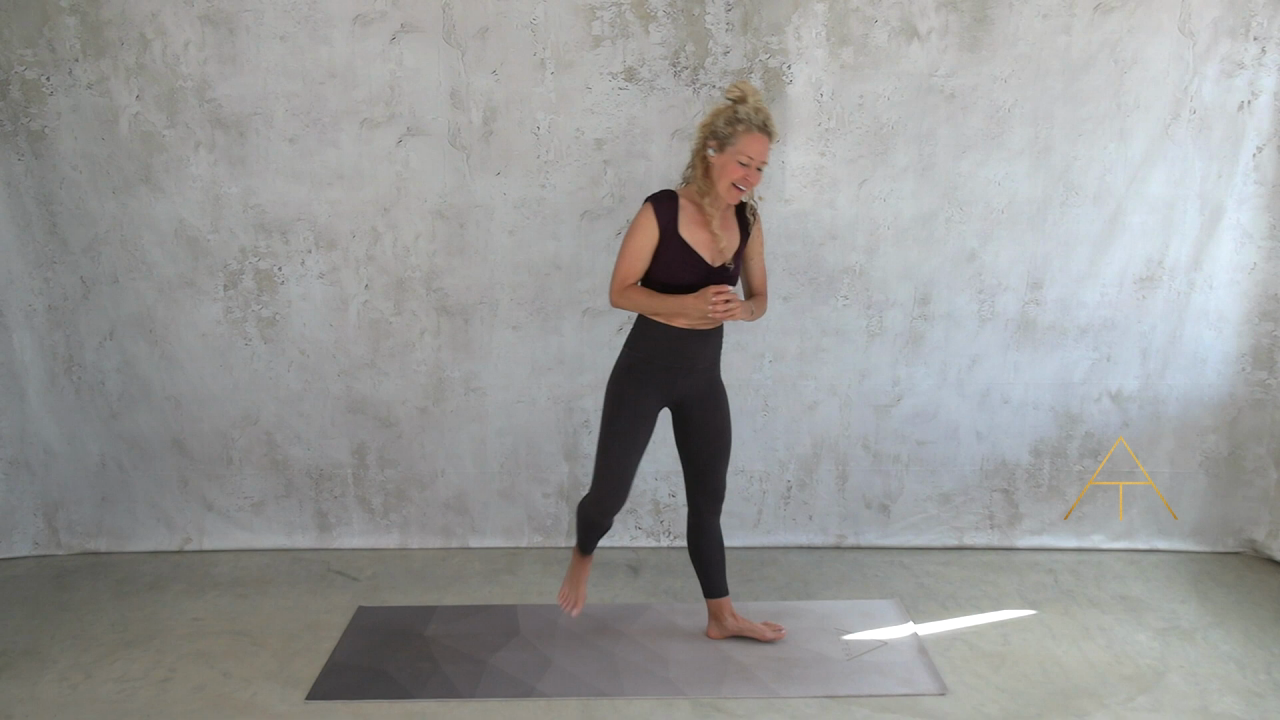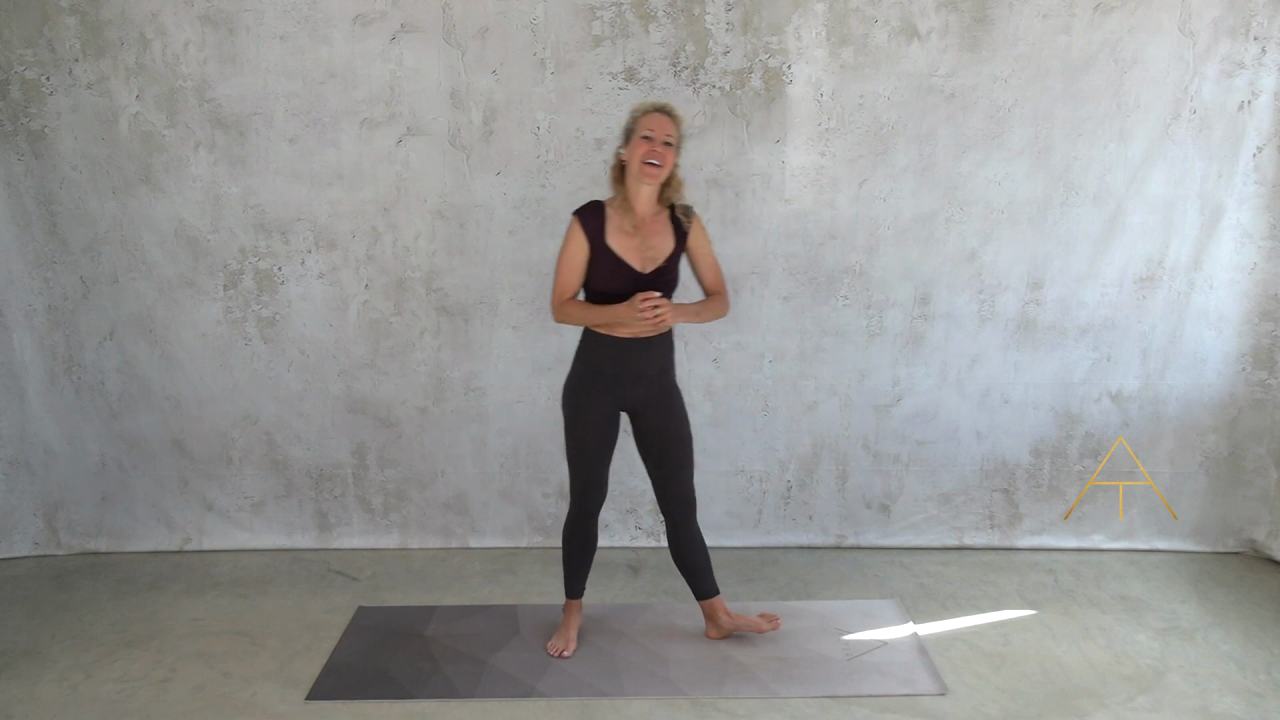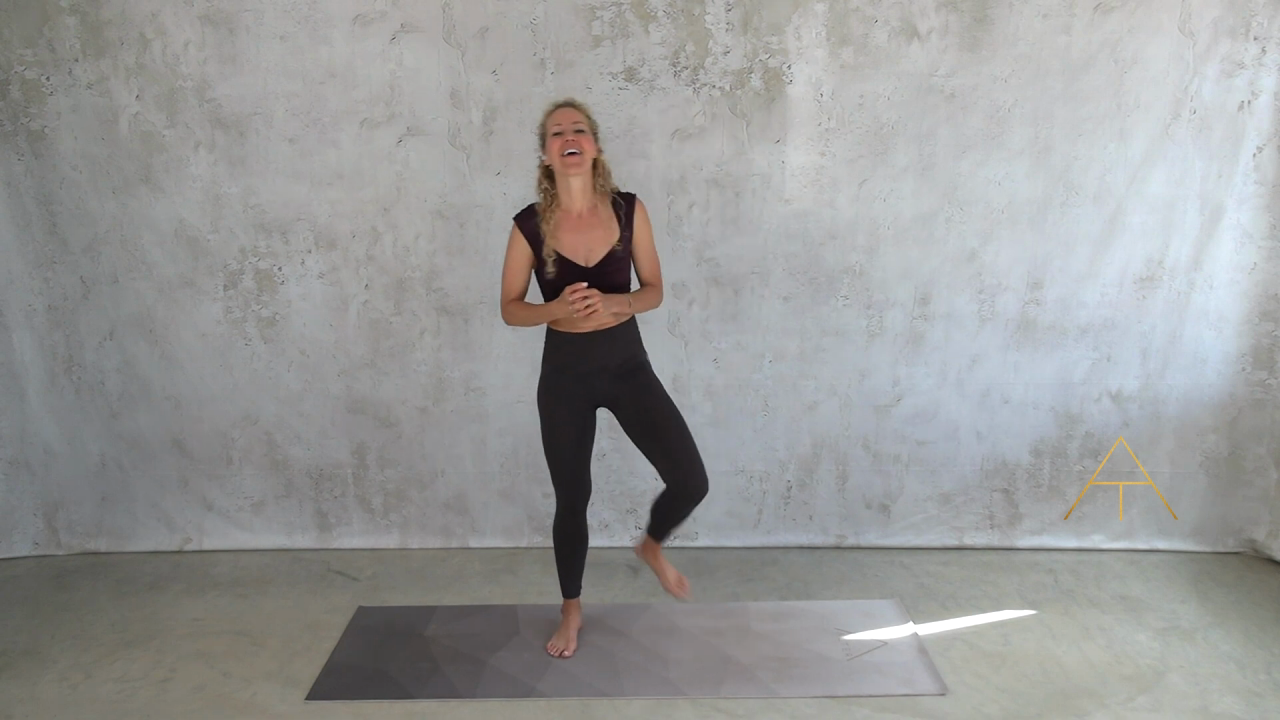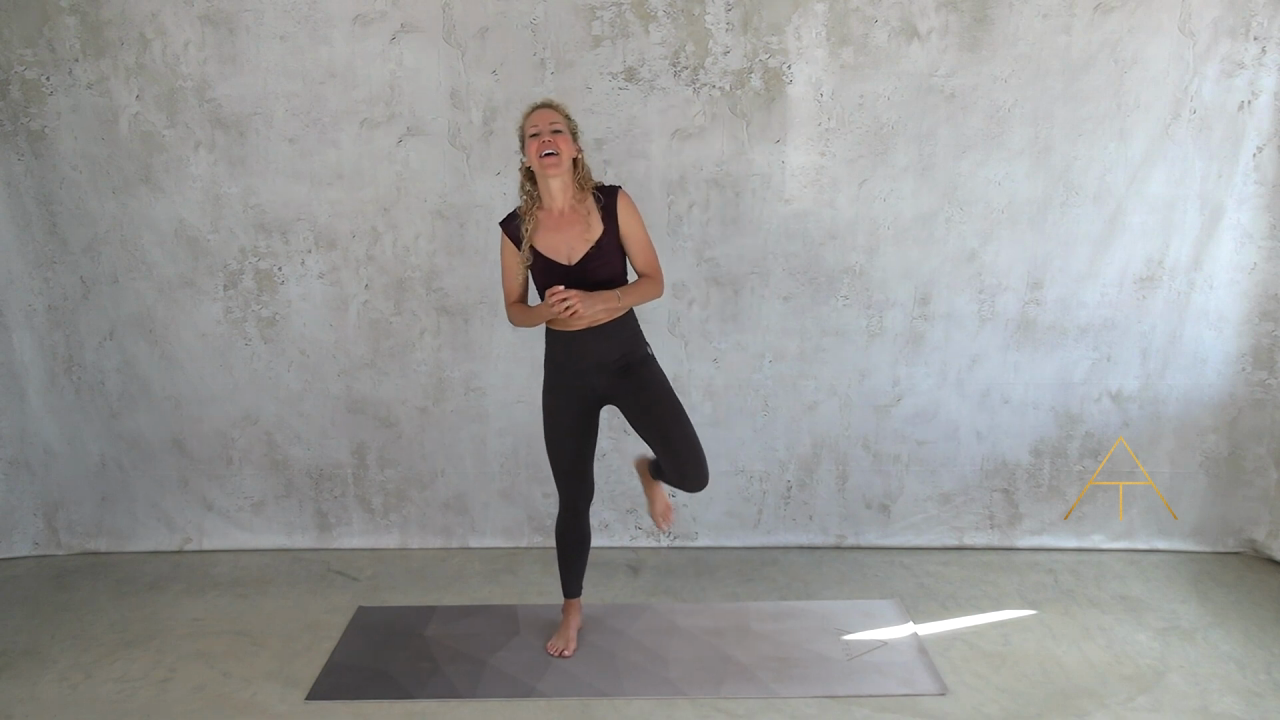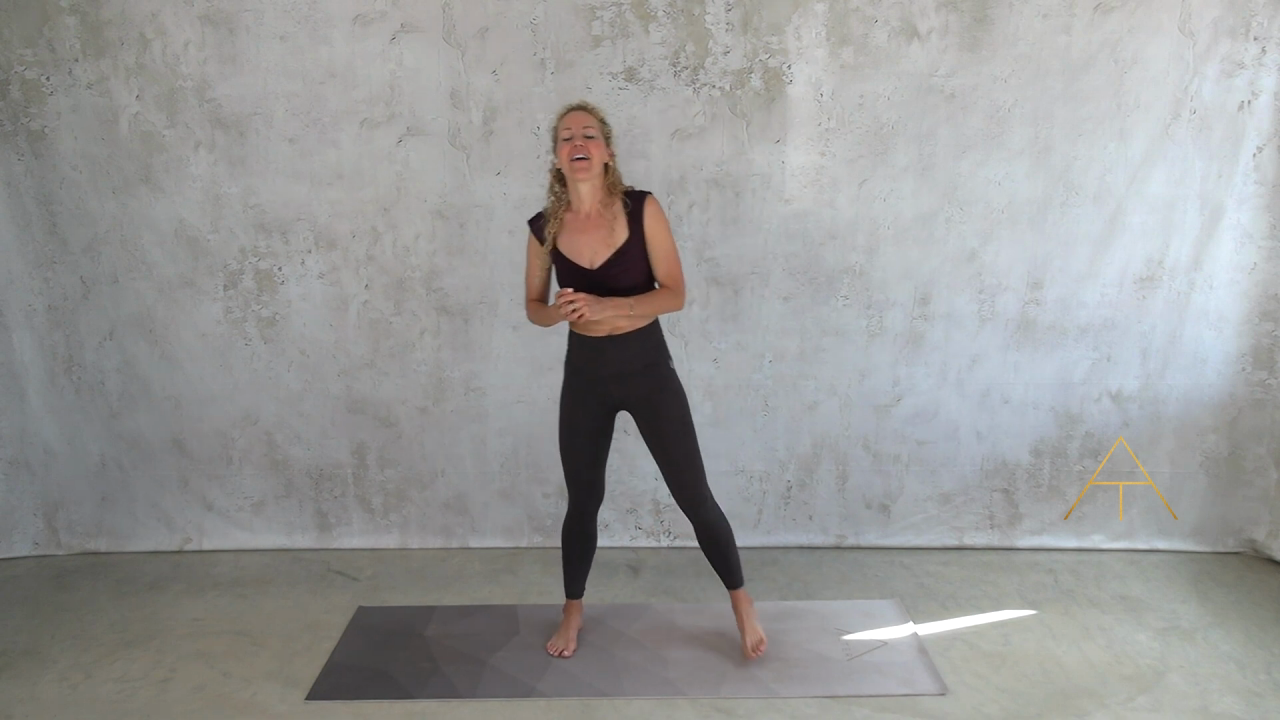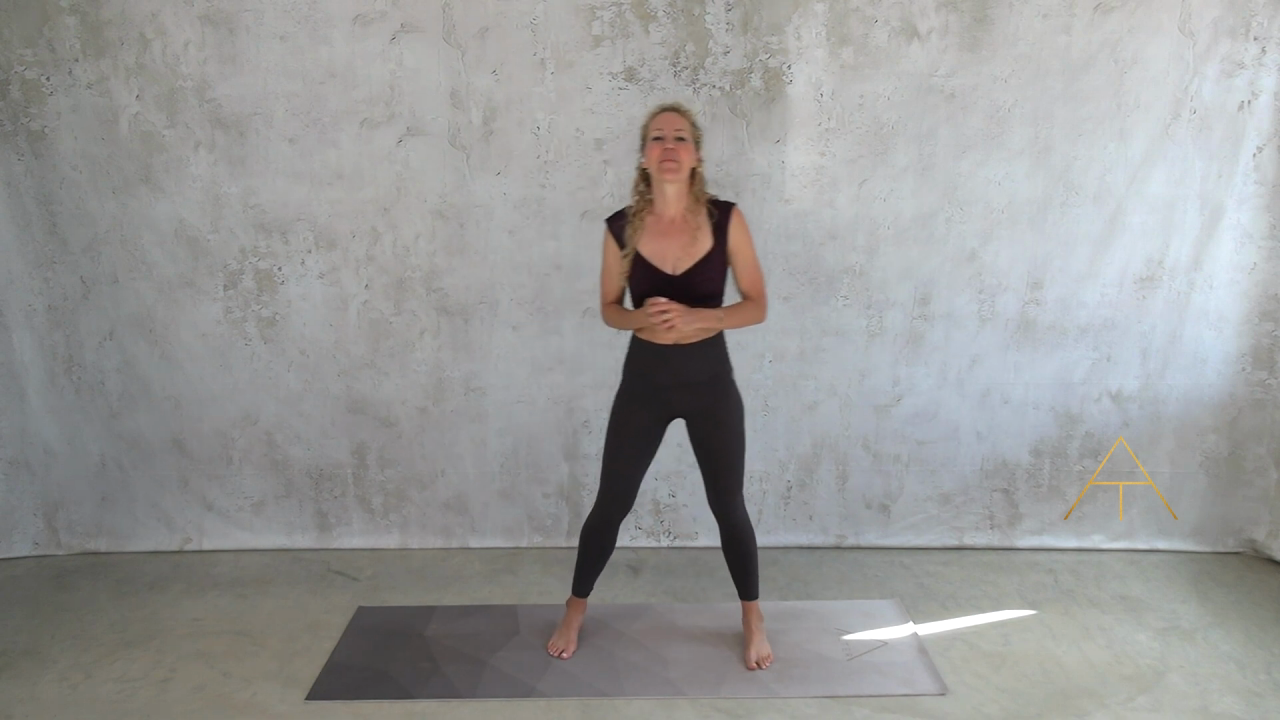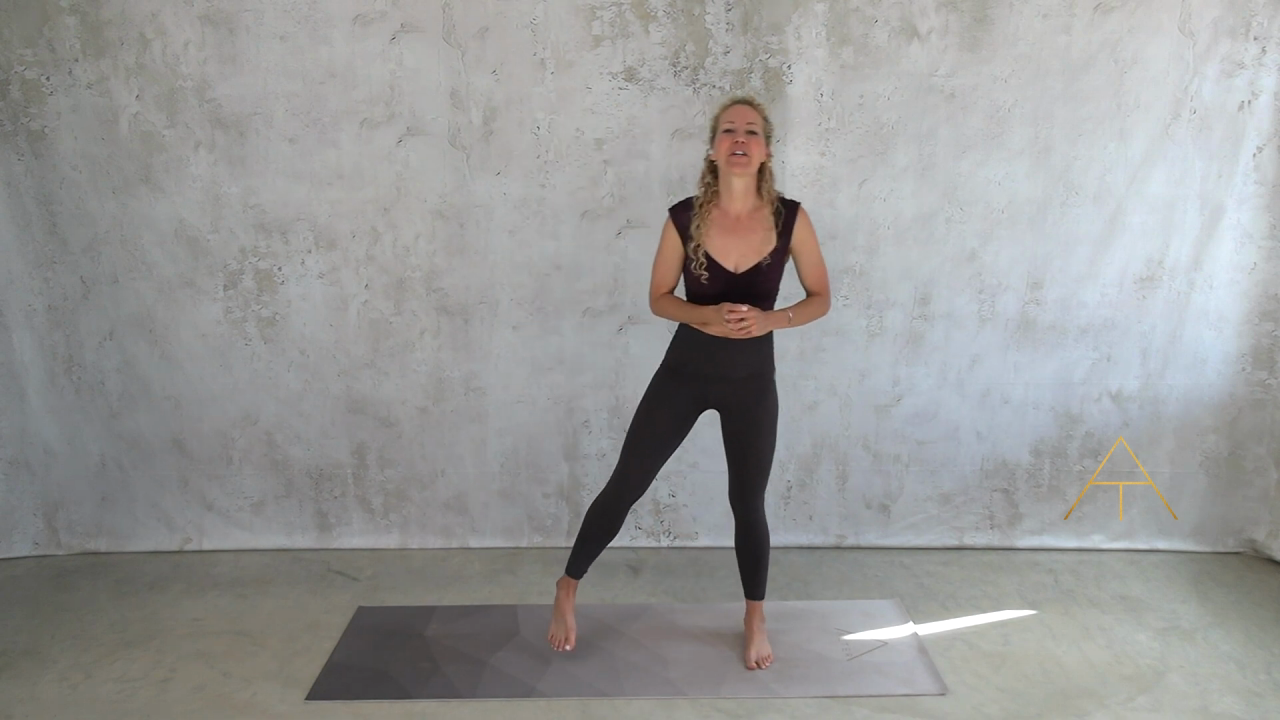
dt=0.3s
person 1, frame 1
left shoulder: (747, 220)
right shoulder: (659, 210)
left elbow: (758, 297)
right elbow: (620, 292)
left wrist: (741, 309)
right wrist: (690, 305)
left hip: (703, 374)
right hip: (645, 366)
left knee: (708, 500)
right knee: (610, 492)
left ankle: (722, 616)
right ankle: (582, 555)
person 1, frame 2
left shoulder: (685, 224)
right shoulder: (589, 220)
left elbow: (719, 300)
right elbow: (562, 306)
left wrist: (677, 313)
right wrist: (620, 312)
left hip: (655, 376)
right hip: (595, 376)
left knee: (680, 505)
right knee: (586, 501)
left ankle: (717, 614)
right ankle: (572, 612)
person 1, frame 3
left shoulder: (629, 210)
right shoulder: (529, 225)
left elbow: (654, 290)
right elbow: (510, 308)
left wrist: (613, 304)
right wrist: (555, 309)
left hip: (627, 360)
right hip: (564, 370)
left knee: (691, 482)
right knee: (571, 498)
left ankle: (653, 546)
right ankle: (571, 611)
person 1, frame 4
left shoulder: (614, 202)
right shoulder: (516, 228)
left elbow: (653, 281)
right elbow: (515, 309)
left wrist: (596, 301)
right wrist: (545, 311)
left hip: (628, 355)
right hip: (565, 367)
left knee: (691, 474)
right knee: (574, 498)
left ankle: (651, 471)
right ankle: (571, 611)
person 1, frame 5
left shoulder: (643, 209)
right shoulder: (545, 227)
left elbow: (674, 294)
right elbow: (533, 306)
left wrist: (606, 306)
right wrist: (557, 311)
left hip: (647, 366)
right hip: (585, 373)
left knee: (693, 494)
right knee: (583, 500)
left ankle: (742, 604)
right ankle: (572, 612)
person 1, frame 6
left shoulder: (725, 219)
right shoulder: (622, 227)
left elbow: (756, 306)
right elbow: (609, 309)
left wrist: (697, 316)
right wrist: (641, 317)
left hip: (709, 377)
right hip: (645, 377)
left knee: (729, 505)
right knee: (613, 501)
left ankle: (752, 618)
right ankle: (575, 609)
person 1, frame 7
left shoulder: (791, 219)
right shoulder: (684, 218)
left elbow: (821, 299)
right elbow: (659, 299)
left wrist: (771, 319)
right wrist: (710, 315)
left hip: (752, 374)
right hip: (686, 365)
left knee: (748, 503)
right knee: (625, 484)
left ankle: (755, 619)
right ankle: (567, 588)
